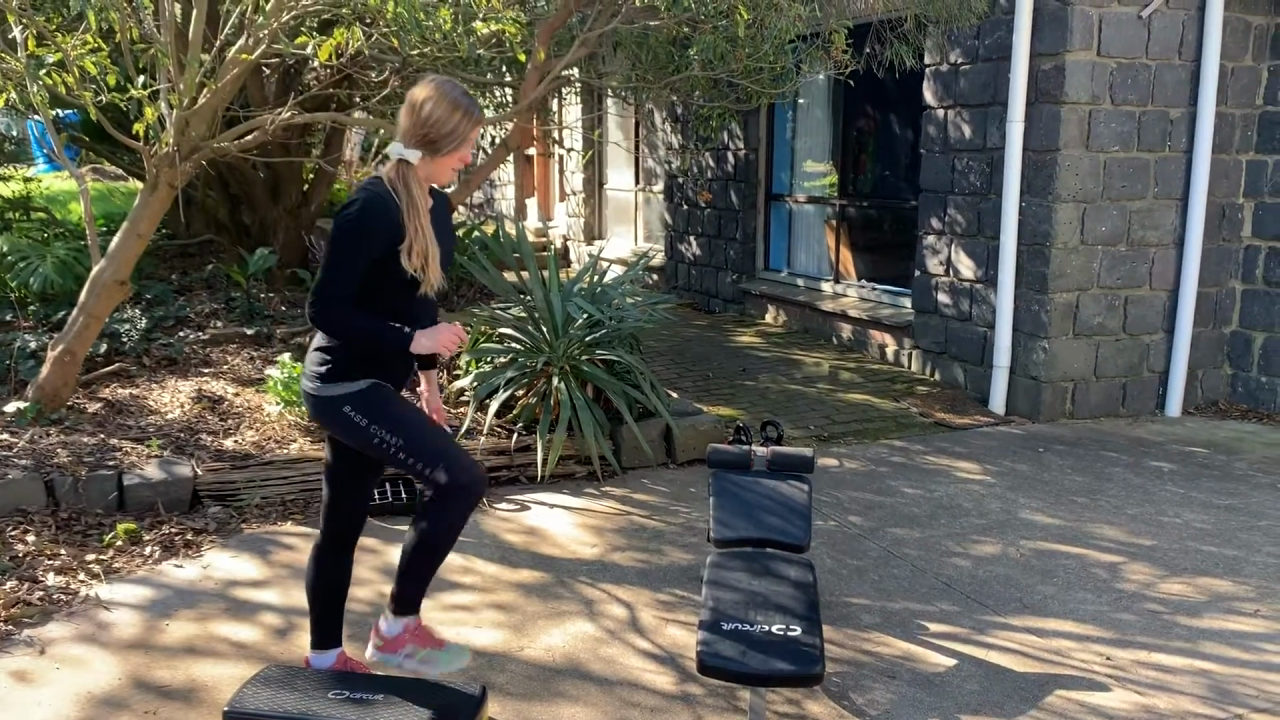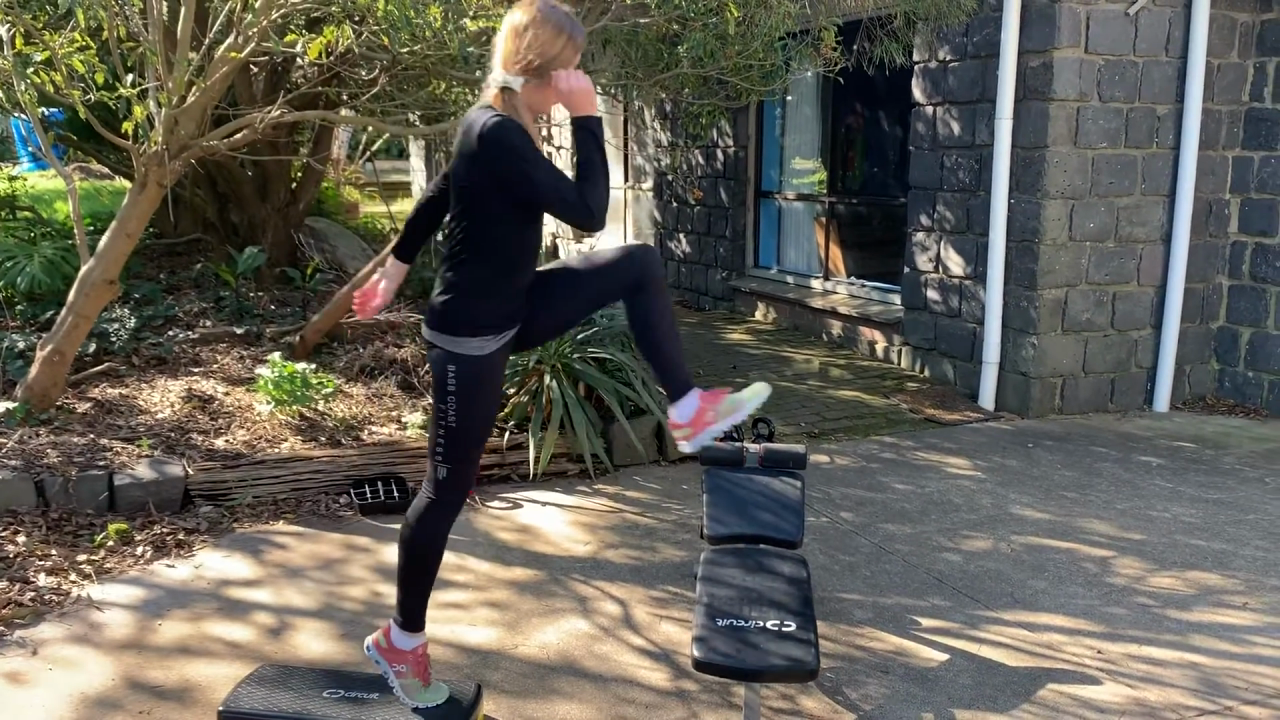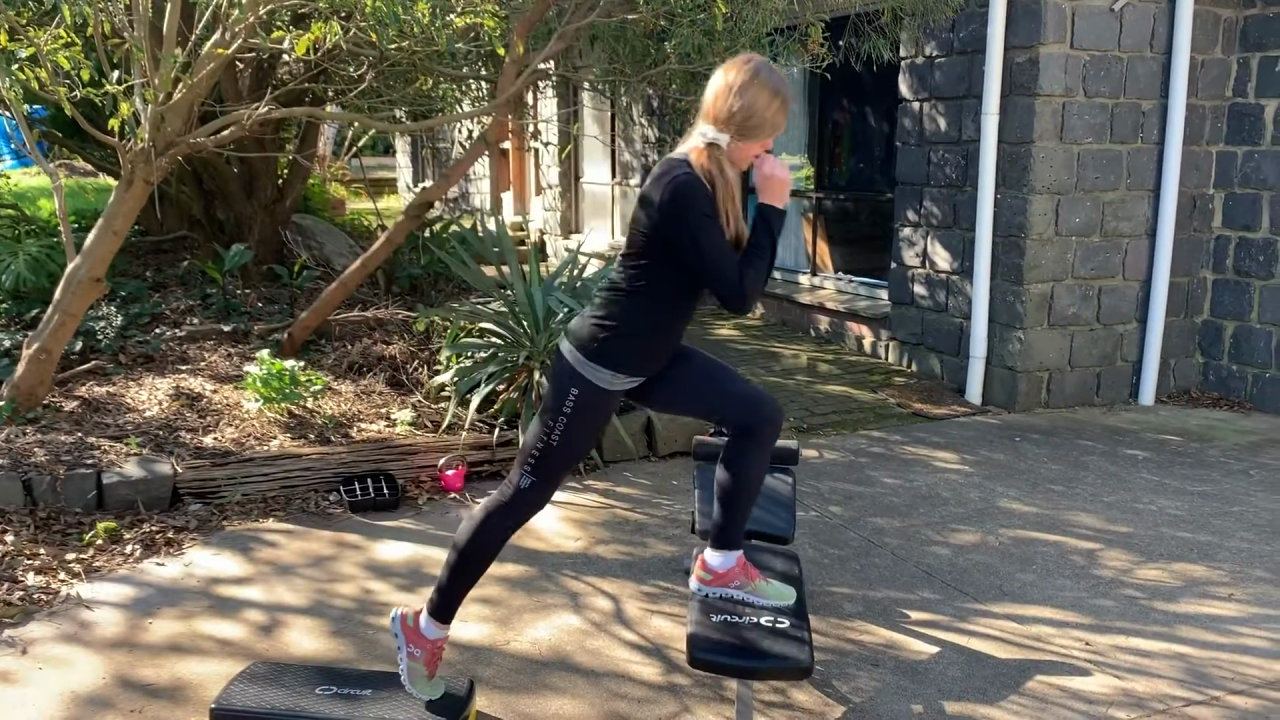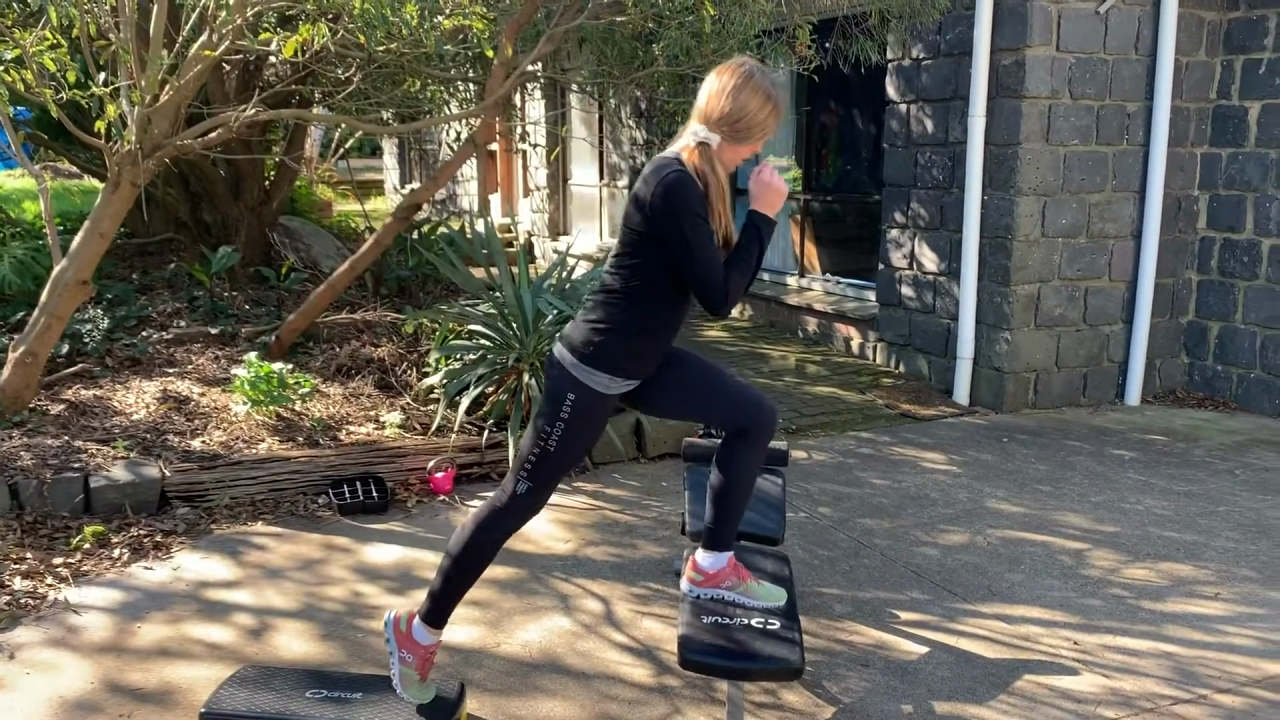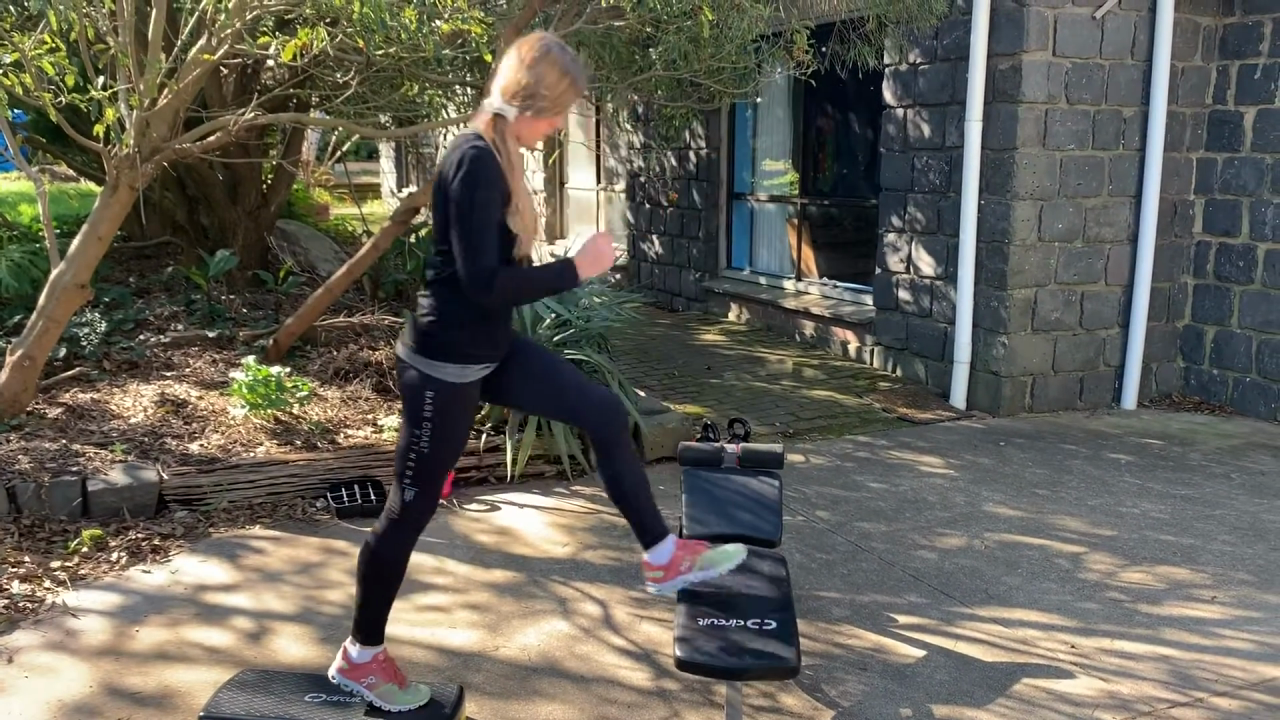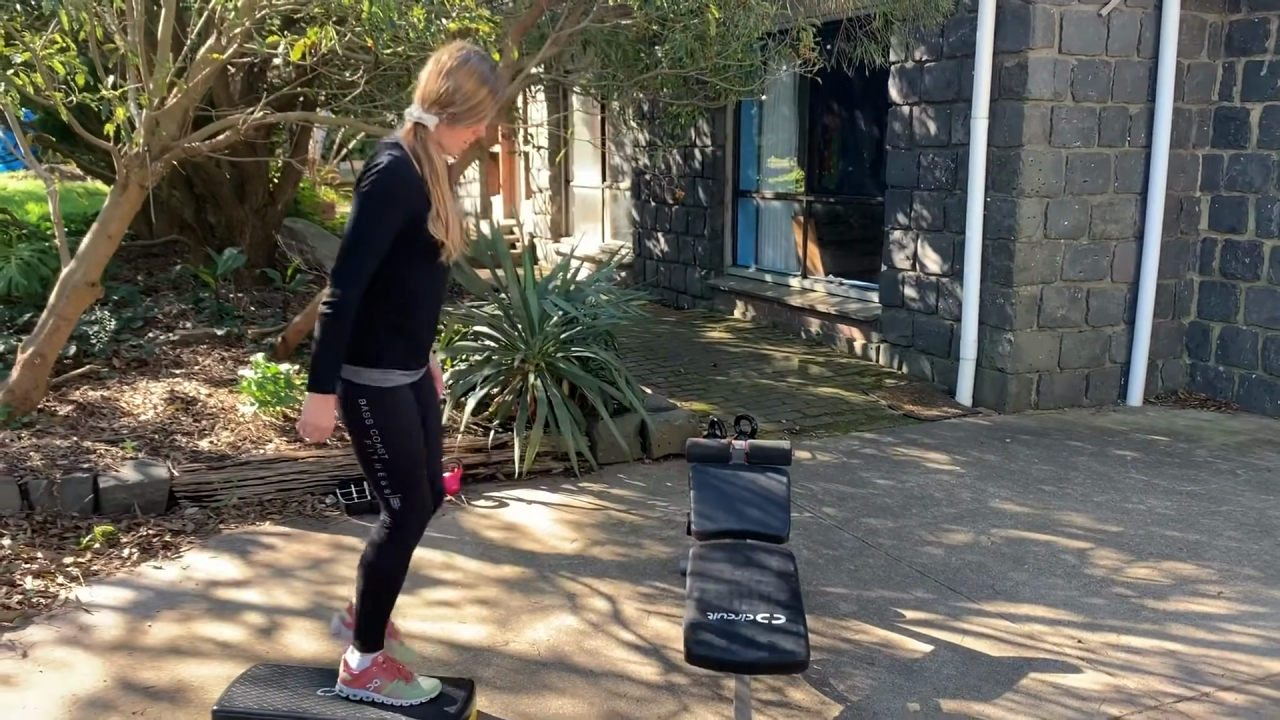
dt=0.5s
person 1, frame 1
left shoulder: (433, 203)
right shoulder: (371, 207)
right elbow: (329, 312)
left wrist: (425, 381)
right wrist: (415, 341)
left hip: (374, 384)
right hip: (345, 388)
left knee: (343, 521)
right knee: (460, 484)
left ankle: (327, 653)
right ankle: (398, 628)
person 1, frame 2
left shoulder: (495, 123)
right shoulder: (496, 137)
left elbow: (442, 193)
right elbow: (586, 211)
left wrist: (395, 263)
right wrist: (586, 118)
left hip: (515, 307)
right hip: (467, 335)
left knee: (641, 268)
right knee: (450, 486)
left ankle: (686, 411)
right ankle: (400, 641)
person 1, frame 3
left shoulder: (708, 172)
right shoulder: (683, 188)
left elbow: (727, 273)
right elbow: (738, 295)
right wrist: (771, 207)
left hip: (651, 356)
right hip: (597, 366)
left knee: (760, 417)
right knee: (524, 493)
left ankle: (721, 564)
right ankle: (426, 626)
person 1, frame 4
left shoulder: (697, 174)
right shoulder: (674, 186)
left elbow: (712, 278)
right elbow: (721, 297)
right wrist: (762, 214)
left hip: (645, 360)
right hip: (594, 369)
left knee: (755, 418)
right knee: (519, 499)
left ankle: (711, 566)
right ankle: (419, 630)
person 1, frame 5
left shoulder: (493, 155)
right shoulder: (473, 163)
right elbow: (481, 284)
right wrist: (574, 269)
left hip: (491, 349)
right hip: (443, 363)
left knee: (607, 416)
right knee: (412, 506)
left ankle: (662, 555)
right ankle: (358, 657)
person 1, frame 6
left shoulder: (425, 165)
right shoulder: (394, 173)
right elbow: (345, 287)
left wrist: (425, 354)
right wrist: (321, 389)
left hip: (407, 366)
right hip: (369, 375)
left knee: (424, 496)
right knee: (405, 511)
left ankle: (361, 616)
right ankle: (365, 663)
